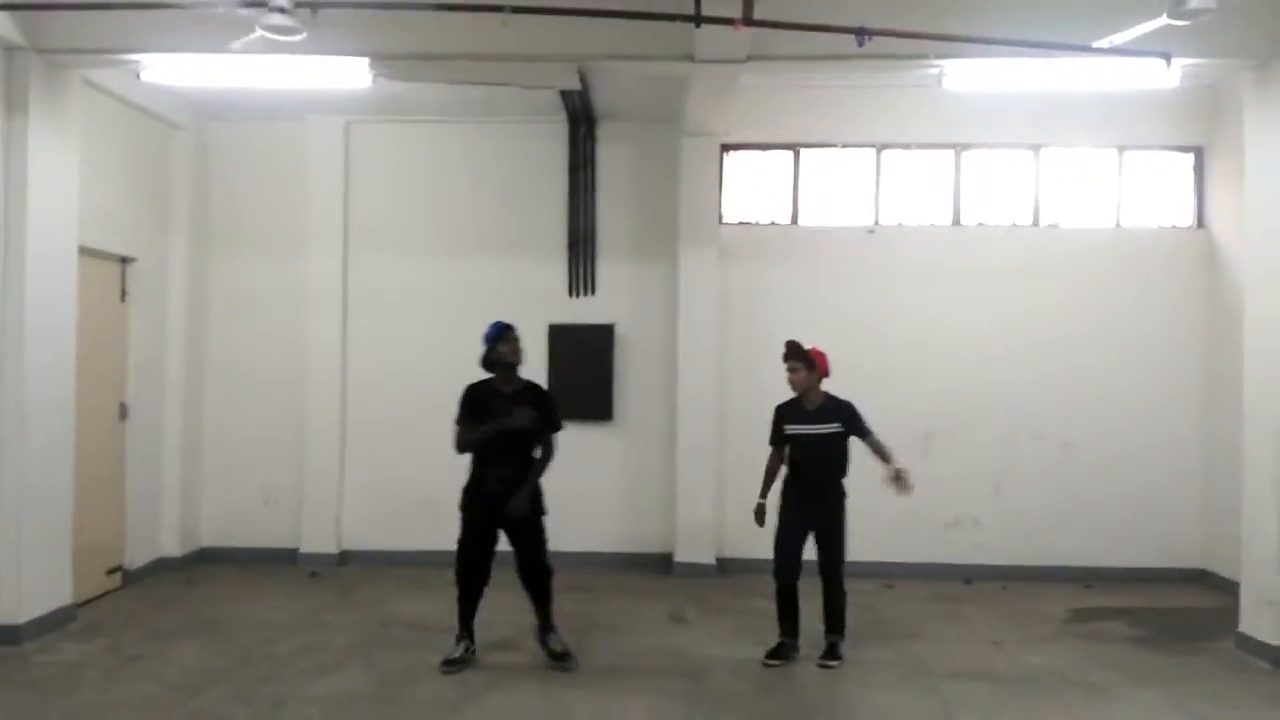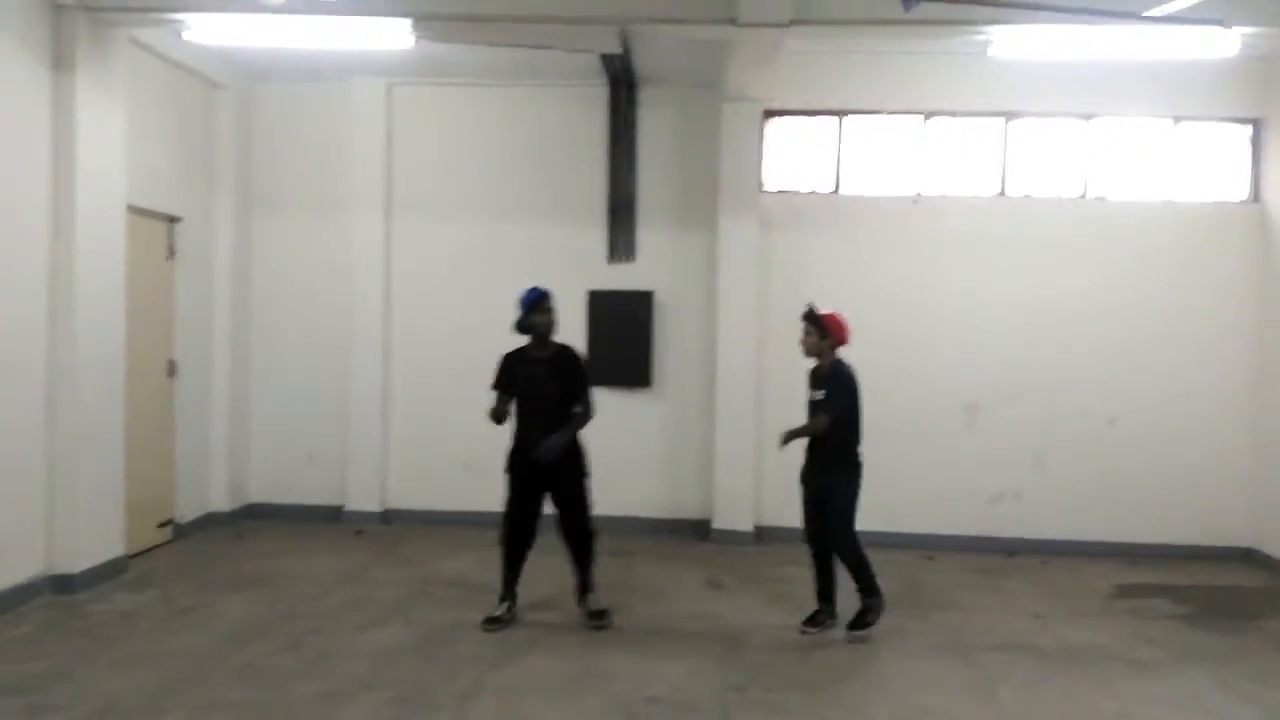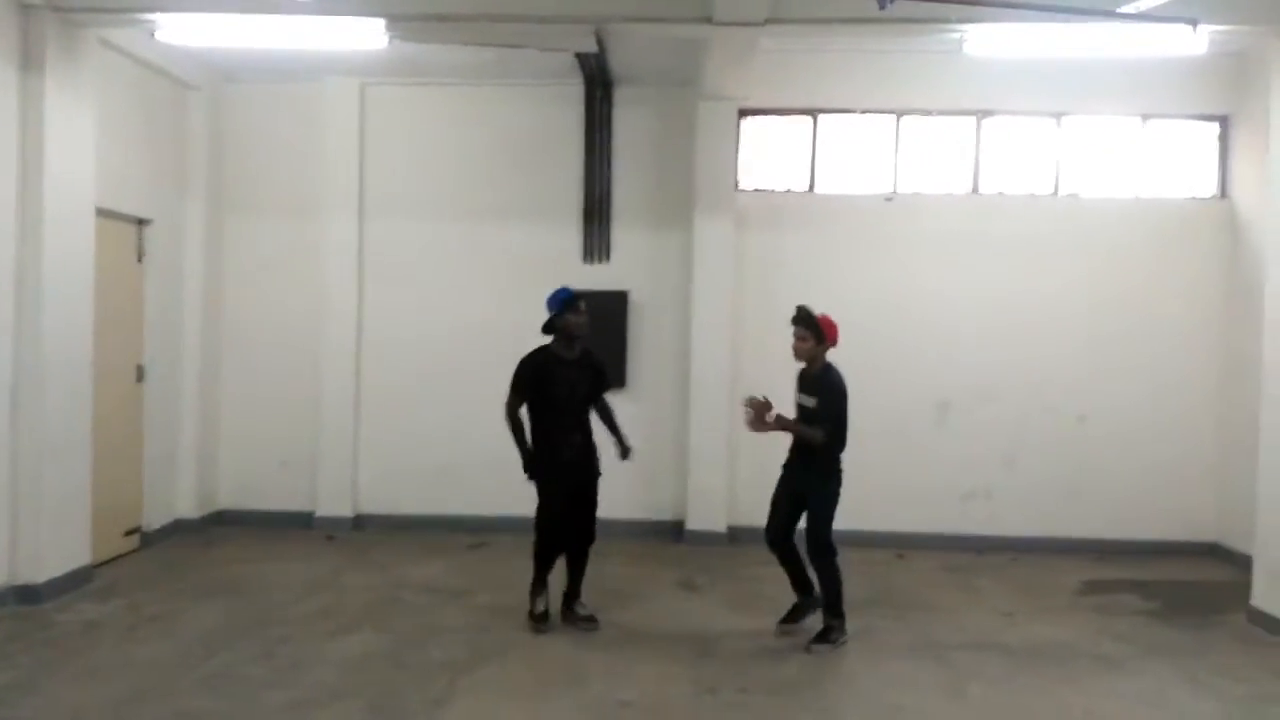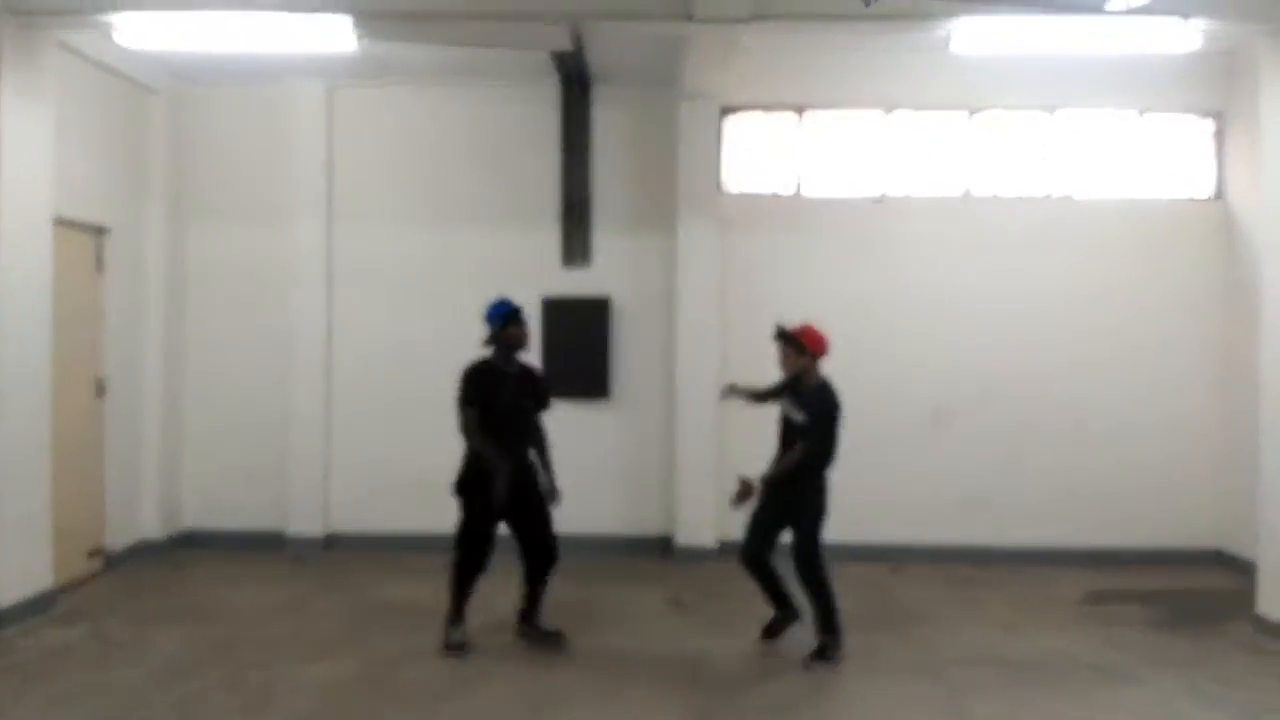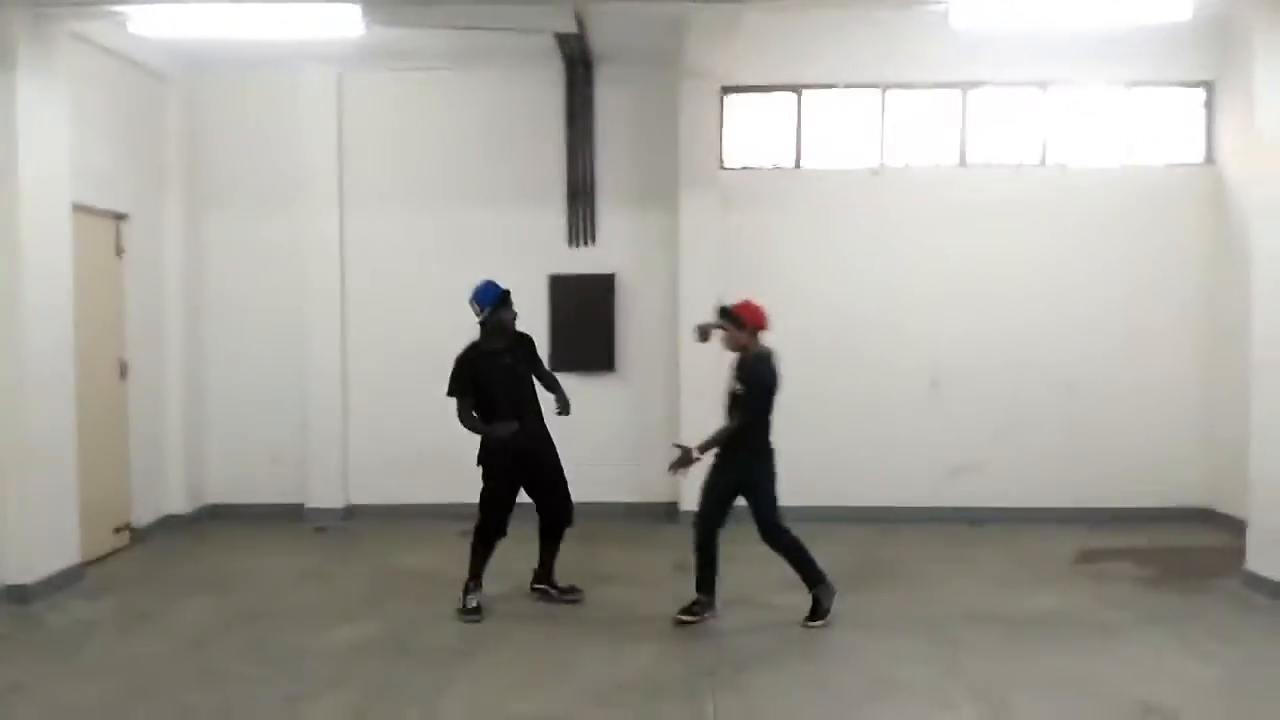
dt=0.5s
person 1, frame 1
left shoulder: (536, 396)
right shoulder: (476, 394)
left elbow: (546, 450)
right elbow: (463, 444)
left wrist: (526, 491)
right wrist: (504, 424)
left hip: (522, 493)
right hip: (482, 495)
left knee: (535, 566)
right knee: (470, 568)
left ankle: (548, 632)
right ankle: (465, 641)
person 1, frame 2
left shoulder: (568, 359)
right shoulder: (512, 362)
left elbow: (585, 409)
right elbow: (502, 407)
left wrist: (563, 436)
right wrist: (497, 414)
left hip: (564, 458)
right hip: (525, 458)
left knee: (578, 528)
right knee: (516, 530)
left ankle: (587, 594)
right ankle: (507, 601)
person 1, frame 3
left shoulder: (590, 362)
right shoulder: (535, 363)
right elbow: (513, 410)
left wrist: (619, 437)
right wrist: (526, 452)
left hip: (584, 459)
right hip: (549, 461)
left knee: (581, 533)
right knee: (552, 531)
left ankle: (572, 600)
right ankle: (539, 592)
person 1, frame 4
left shoulder: (529, 377)
right shoulder: (478, 375)
right elbow: (469, 427)
left wrist: (548, 476)
right wrist: (498, 469)
left hip: (521, 475)
right hip: (483, 477)
left knee: (543, 547)
right knee: (472, 552)
left ankle: (530, 620)
right ankle: (455, 623)
person 1, frame 5
left shoulder: (522, 343)
right shoulder: (470, 360)
left elbow: (541, 371)
right elbow: (464, 415)
left wrist: (560, 394)
right wrist: (489, 430)
left hip: (538, 443)
right hip: (501, 450)
left knee: (558, 510)
right knee: (492, 521)
left ankle: (544, 580)
right ankle: (473, 588)
person 2, frame 1
left shoulder: (841, 409)
right shoulder: (784, 412)
left elbow: (870, 440)
right elbow: (777, 456)
left wrist: (893, 466)
right wrist: (762, 498)
left hip: (830, 502)
right hip: (793, 503)
left knee: (831, 574)
right knee: (784, 573)
left ankle: (834, 640)
right ankle: (788, 639)
person 2, frame 2
left shoulder: (841, 376)
right shoulder: (816, 374)
left elbow: (821, 424)
left wrist: (792, 433)
left hip: (842, 471)
right hip: (817, 468)
left knee: (842, 539)
right knee: (817, 539)
left ankle: (871, 598)
right ankle: (826, 607)
person 2, frame 3
left shoulder: (832, 384)
right shoulder: (805, 375)
left elbow: (821, 436)
left wrist: (778, 423)
right wrist: (771, 417)
left hip: (822, 476)
right hip: (796, 470)
left knee: (819, 547)
right knee: (776, 535)
left ankle: (835, 623)
right ankle: (807, 597)
person 2, frame 4
left shoulder: (824, 400)
right shoulder: (794, 385)
left elbow: (802, 452)
right elbow: (768, 396)
left wrist: (759, 483)
right wrist: (743, 393)
left hip: (806, 490)
right hip: (778, 486)
left knee: (808, 563)
right knee: (752, 553)
left ankle: (830, 637)
right ankle: (785, 610)
person 2, frame 5
left shoulder: (761, 372)
right shoulder: (749, 356)
left elbow: (737, 423)
right elbow: (736, 330)
left wrist: (697, 452)
right wrist: (714, 326)
left hip: (754, 461)
right hip: (729, 457)
left knee: (771, 529)
right knee: (705, 524)
left ankle: (821, 588)
right ankle: (705, 599)
